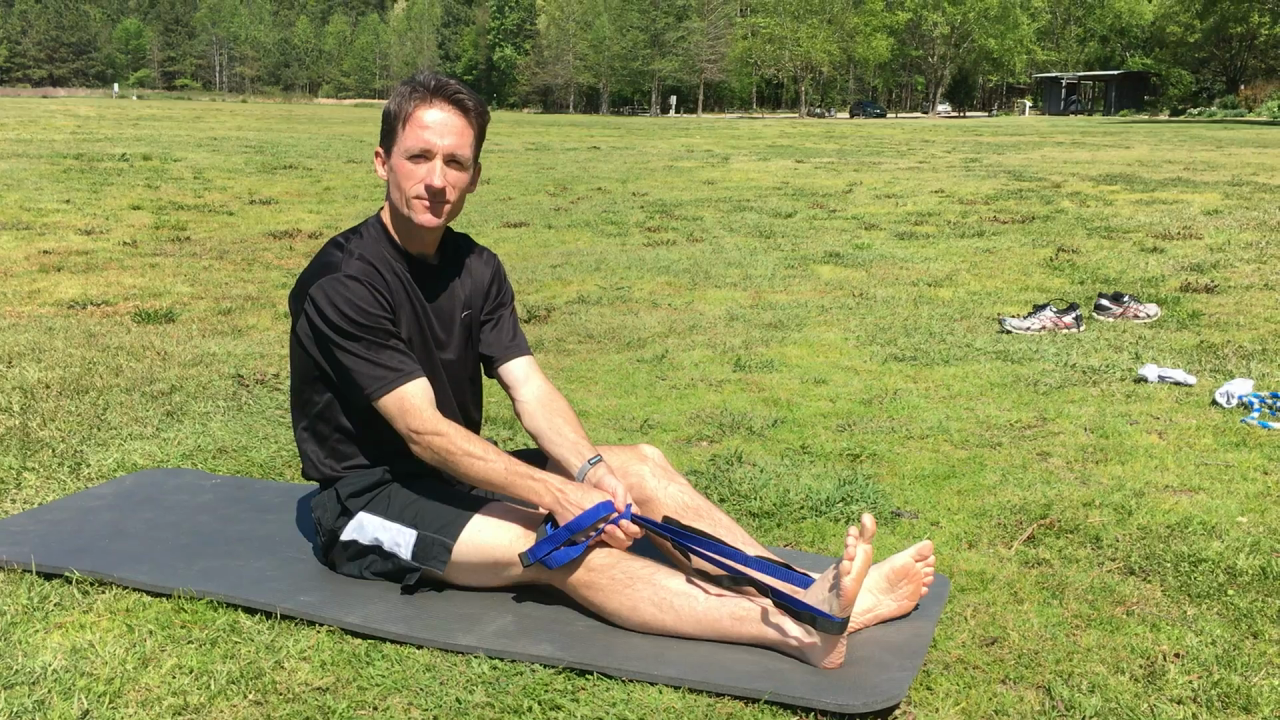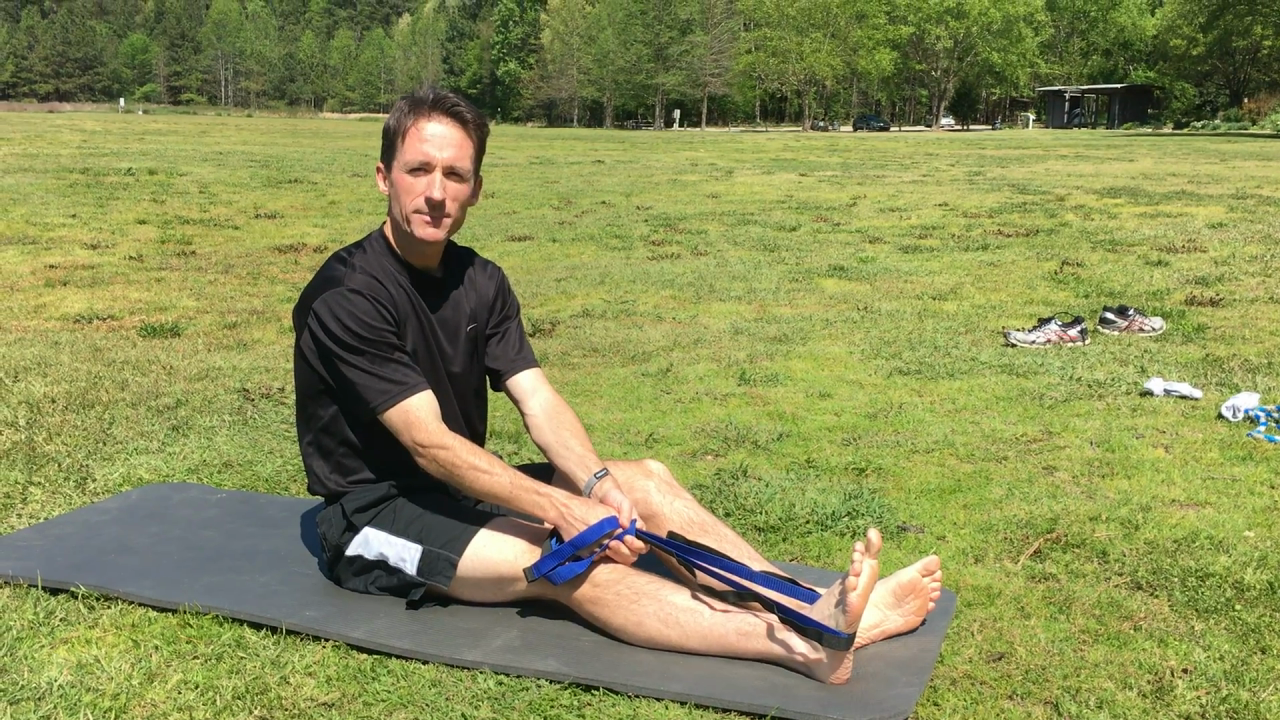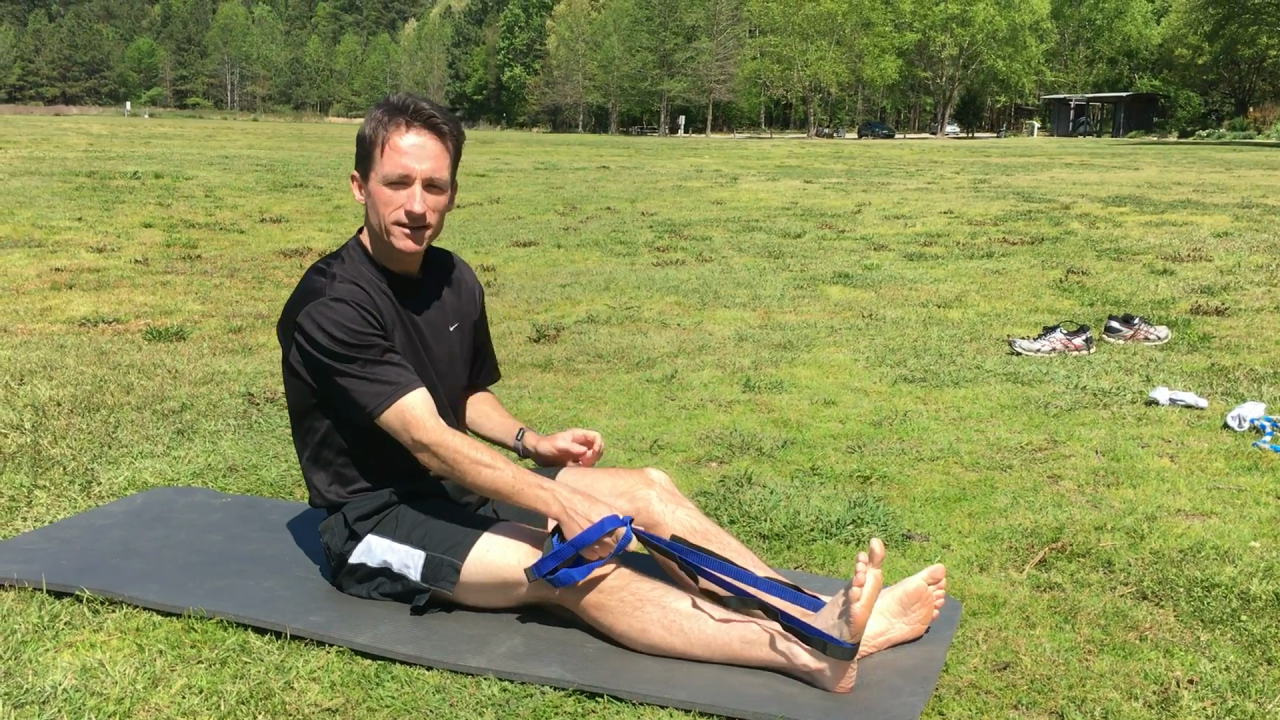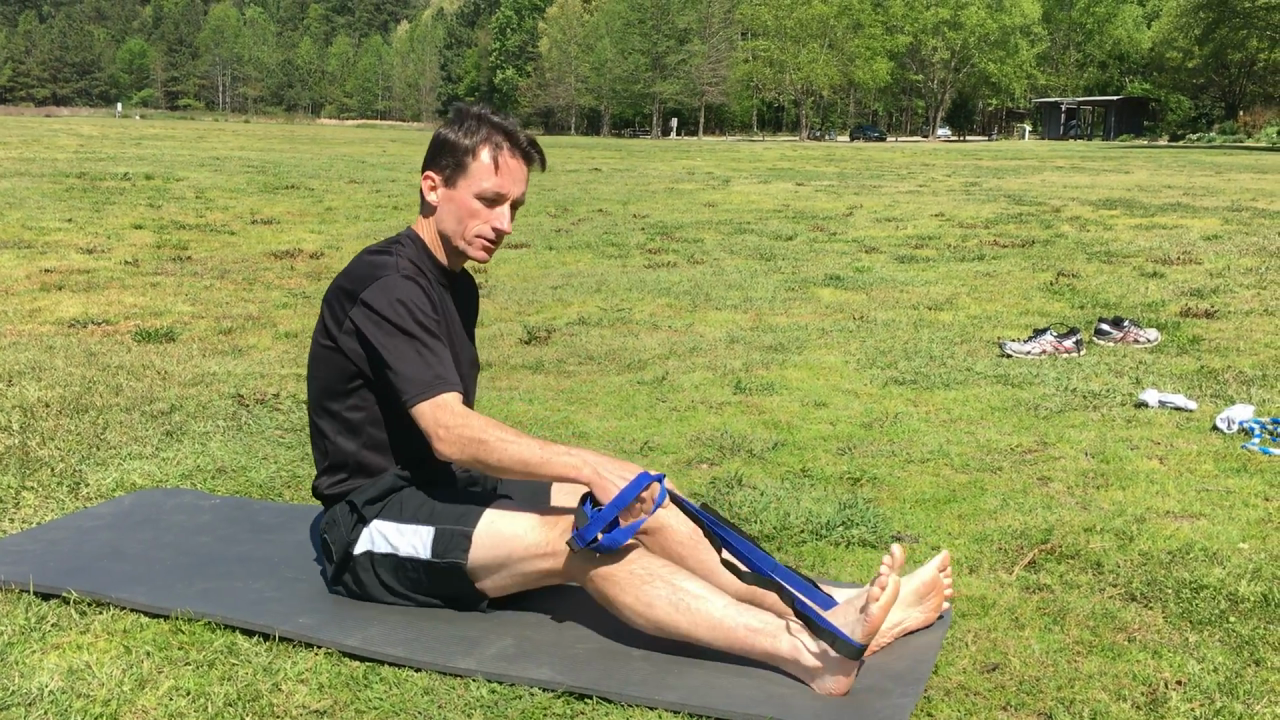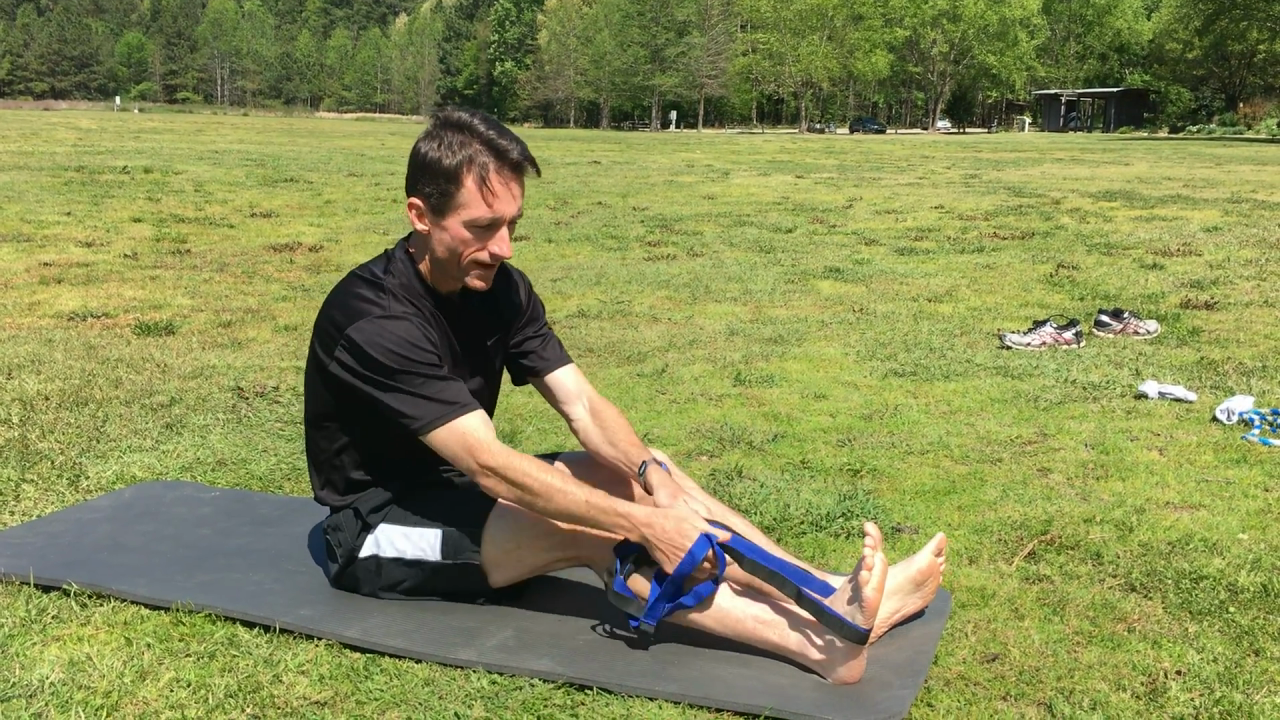
dt=1s
person 1, frame 1
left shoulder: (475, 268)
right shoulder: (343, 281)
left elbow: (530, 389)
right elbow: (424, 430)
left wrist: (589, 469)
right wrist: (558, 493)
left hip: (455, 472)
right hip: (370, 499)
left knee: (640, 465)
left ankle: (806, 595)
right ankle: (798, 629)
person 1, frame 2
left shoulder: (480, 282)
right shoulder: (347, 295)
left elbow: (538, 400)
right elbow: (430, 444)
left wrist: (595, 483)
right wrist: (562, 509)
left hip: (459, 486)
right hip: (375, 515)
left knee: (645, 479)
left ankle: (811, 610)
right ankle: (804, 647)
person 1, frame 3
left shoulder: (452, 279)
right shoulder: (332, 305)
right elbow: (429, 441)
left wrist: (534, 443)
right wrist: (562, 502)
left hip: (452, 490)
right hip: (376, 523)
left knee: (645, 489)
left ankle: (816, 619)
right ankle: (805, 653)
person 1, frame 4
left shoulder: (455, 284)
right shoulder: (388, 286)
right elbow: (451, 433)
right wrist: (589, 466)
left hip: (437, 494)
right hip: (374, 526)
left knee: (642, 506)
right knee: (582, 542)
left ankle: (825, 616)
right ankle: (806, 654)
person 1, frame 5
left shoulder: (500, 289)
right shoulder: (373, 318)
left elbow: (583, 405)
right elbow: (494, 466)
left wrist: (654, 477)
right wrist: (646, 527)
left hip: (452, 490)
right hip: (375, 527)
left knee: (631, 474)
right knee: (584, 525)
left ankle: (825, 600)
right ankle: (813, 641)
